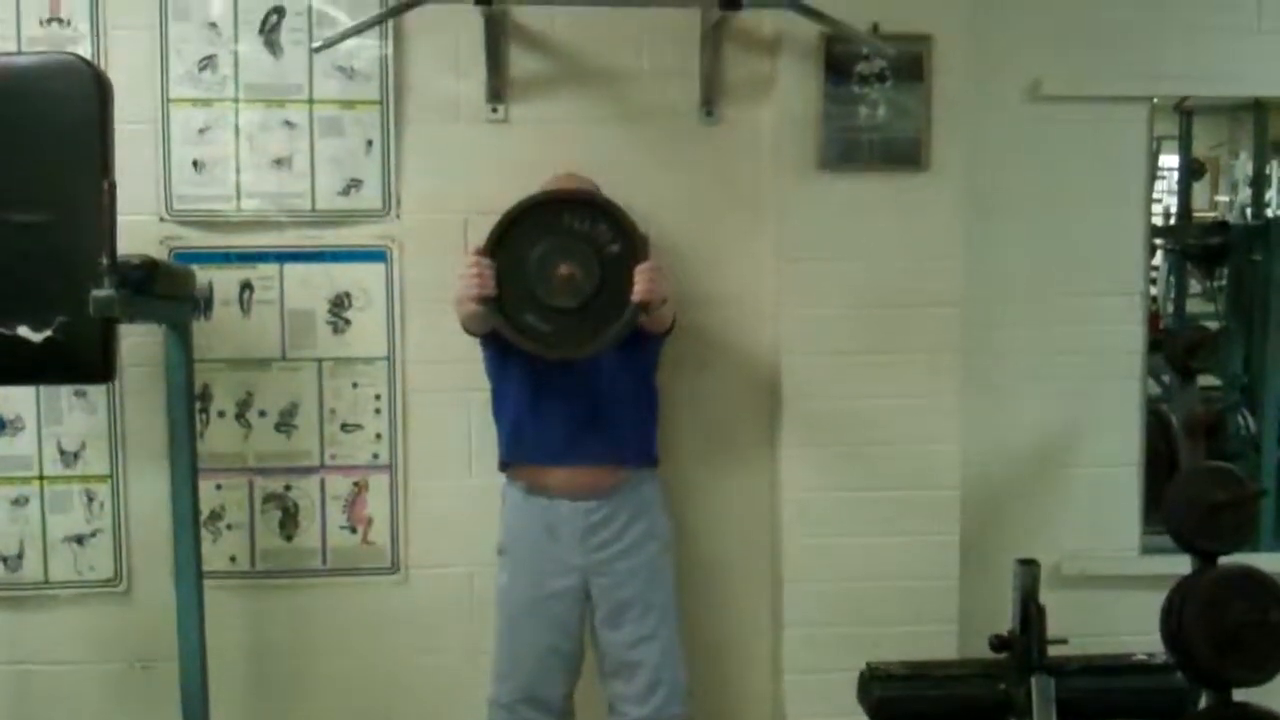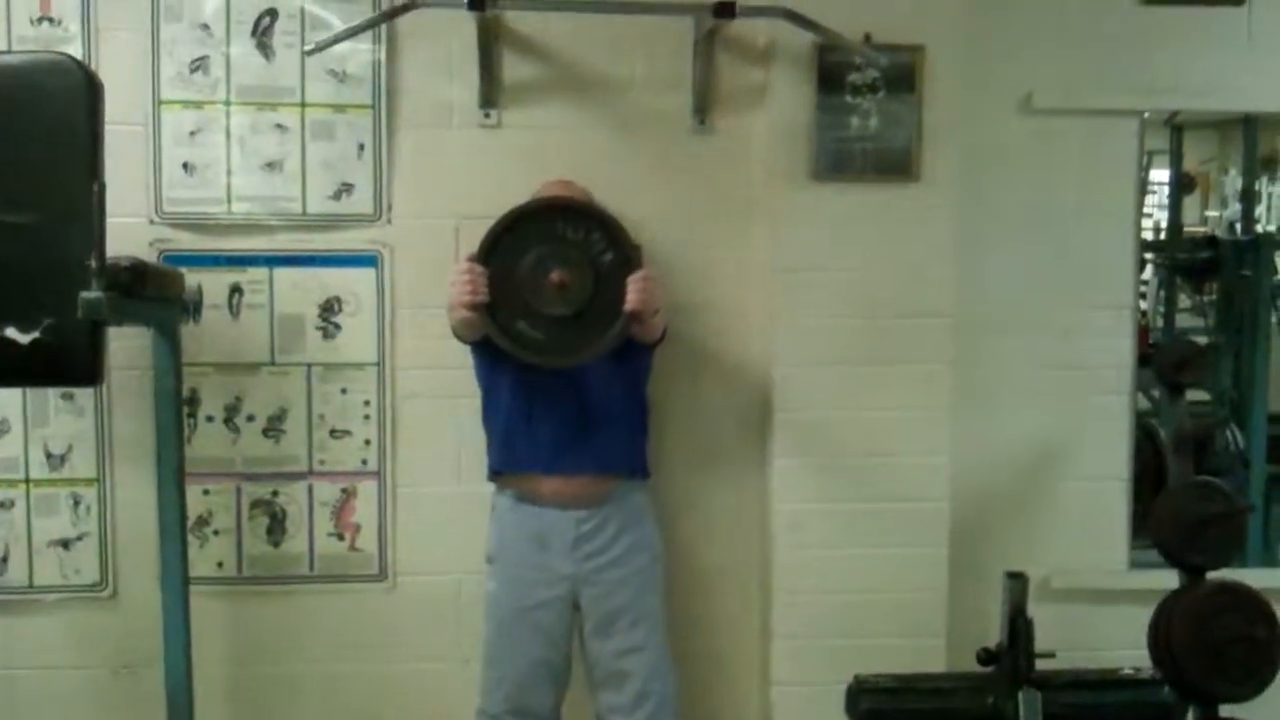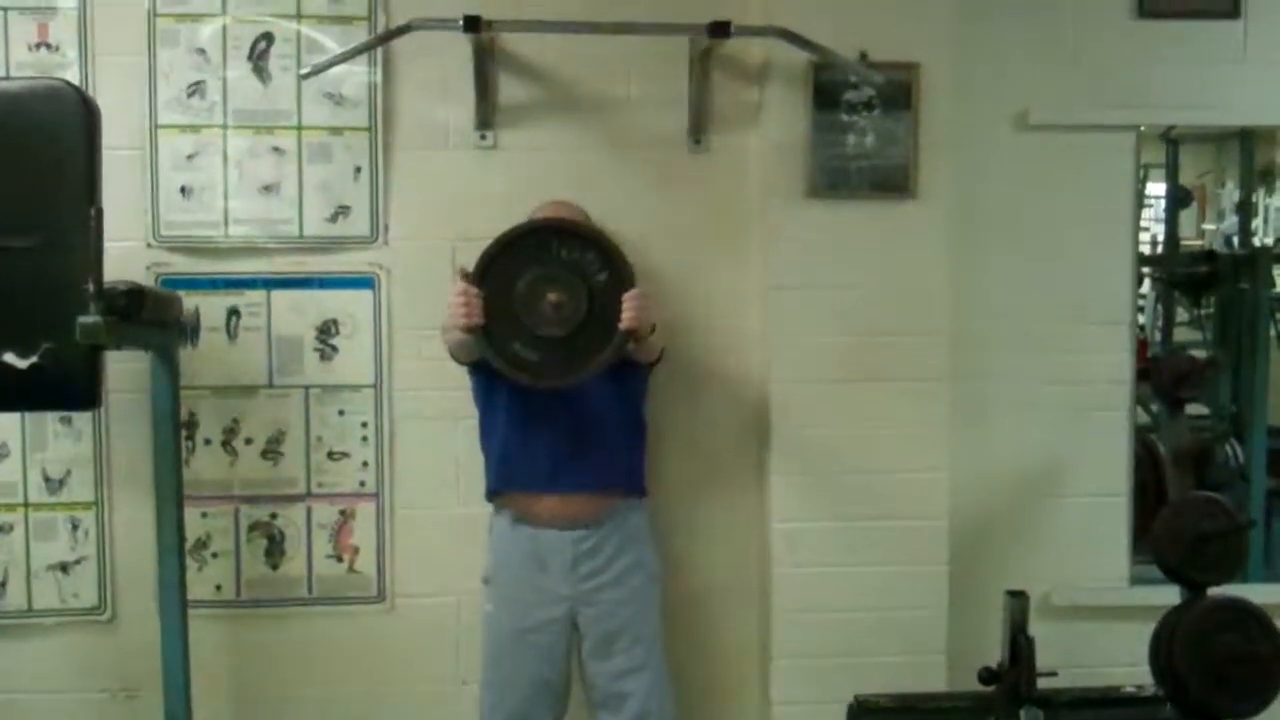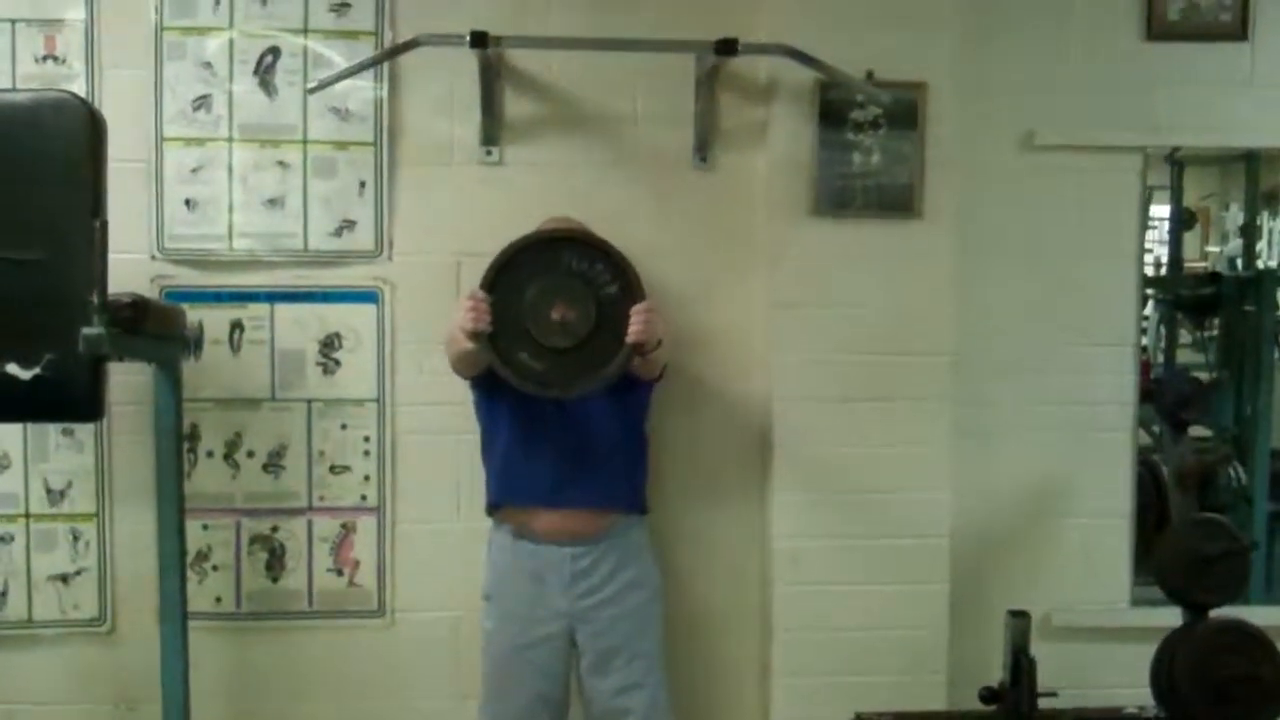
dt=0.5s
person 1, frame 1
left shoulder: (626, 295)
left elbow: (658, 320)
right elbow: (479, 320)
left wrist: (657, 301)
right wrist: (470, 301)
left hip: (627, 509)
right hip: (535, 512)
person 1, frame 2
left shoulder: (617, 304)
left elbow: (650, 329)
right elbow: (469, 327)
left wrist: (648, 310)
right wrist: (463, 306)
left hip: (618, 518)
right hip: (525, 521)
person 1, frame 3
left shoulder: (614, 321)
left elbow: (649, 350)
right elbow: (465, 348)
left wrist: (645, 330)
right wrist: (459, 327)
left hip: (615, 538)
right hip: (523, 542)
person 1, frame 4
left shoulder: (617, 340)
left elbow: (650, 366)
right elbow: (465, 363)
left wrist: (651, 344)
right wrist: (465, 337)
left hip: (615, 555)
right hip: (522, 557)
